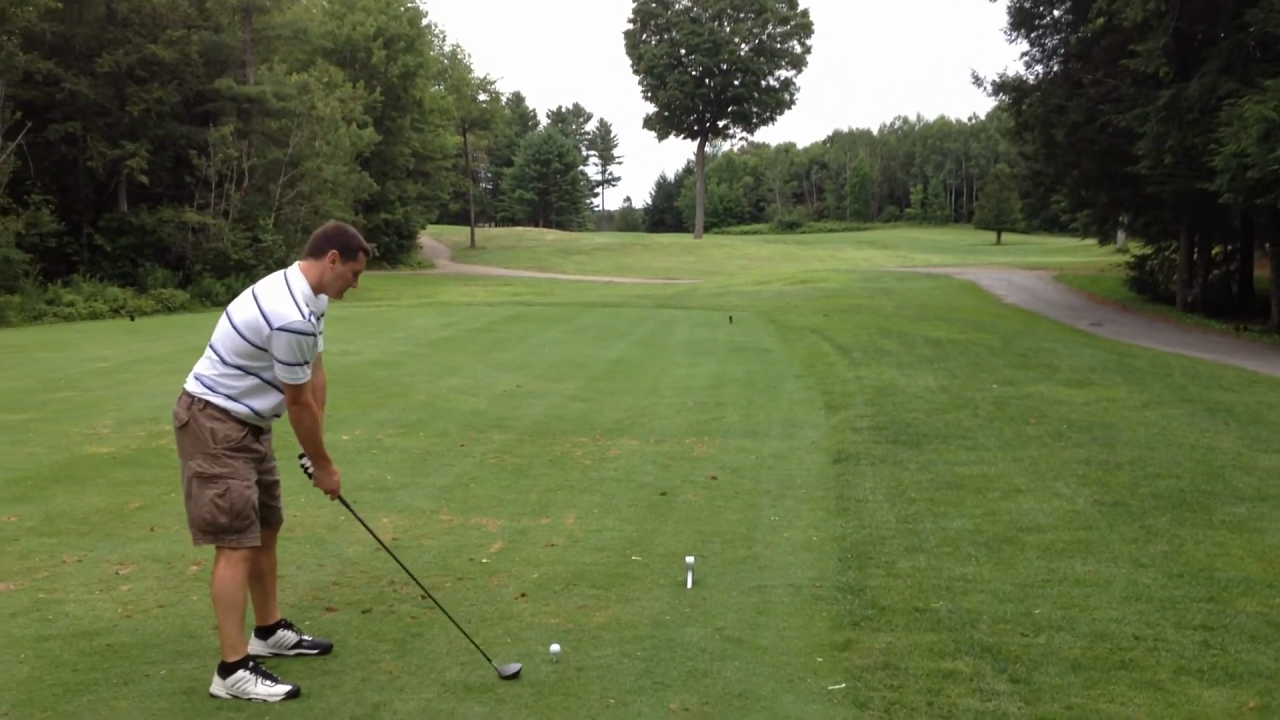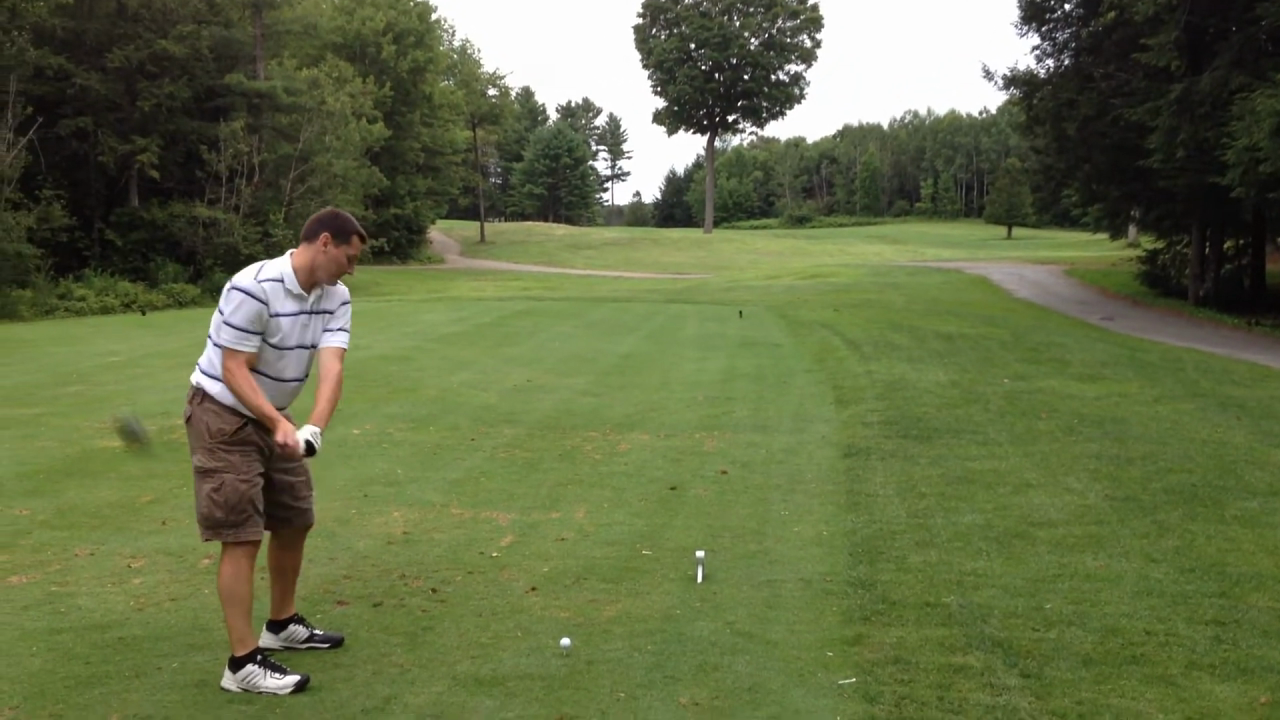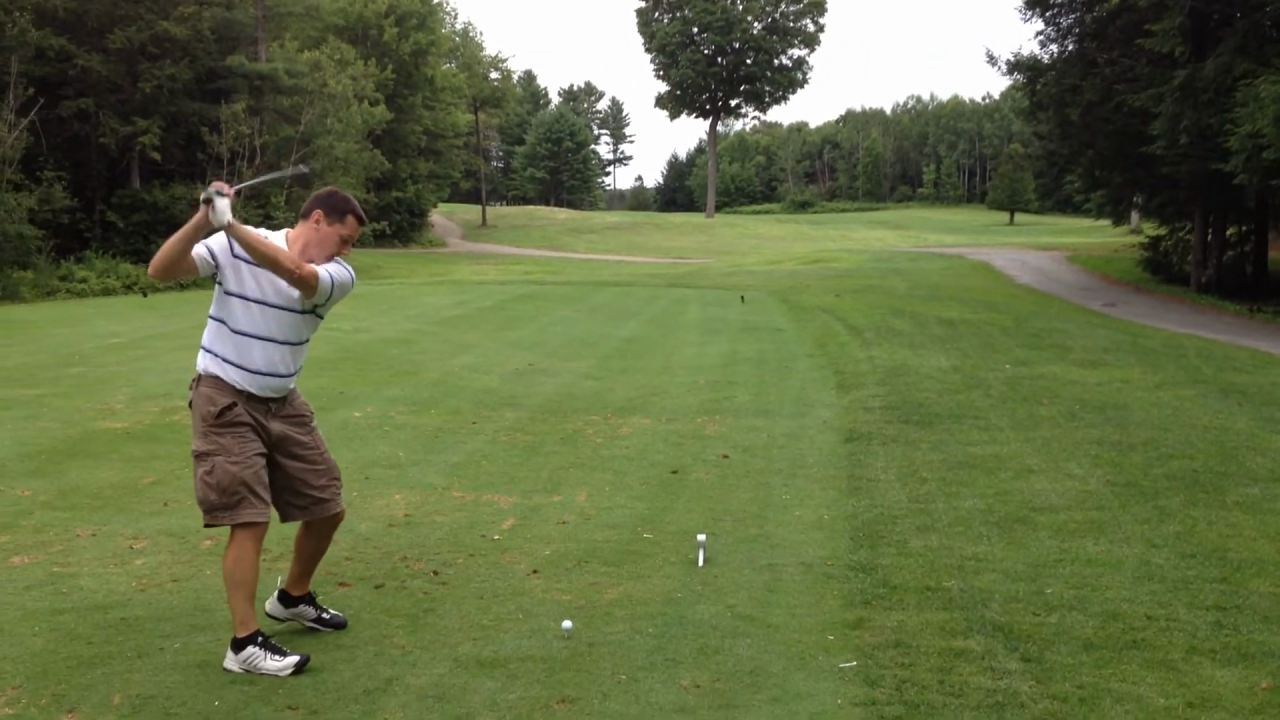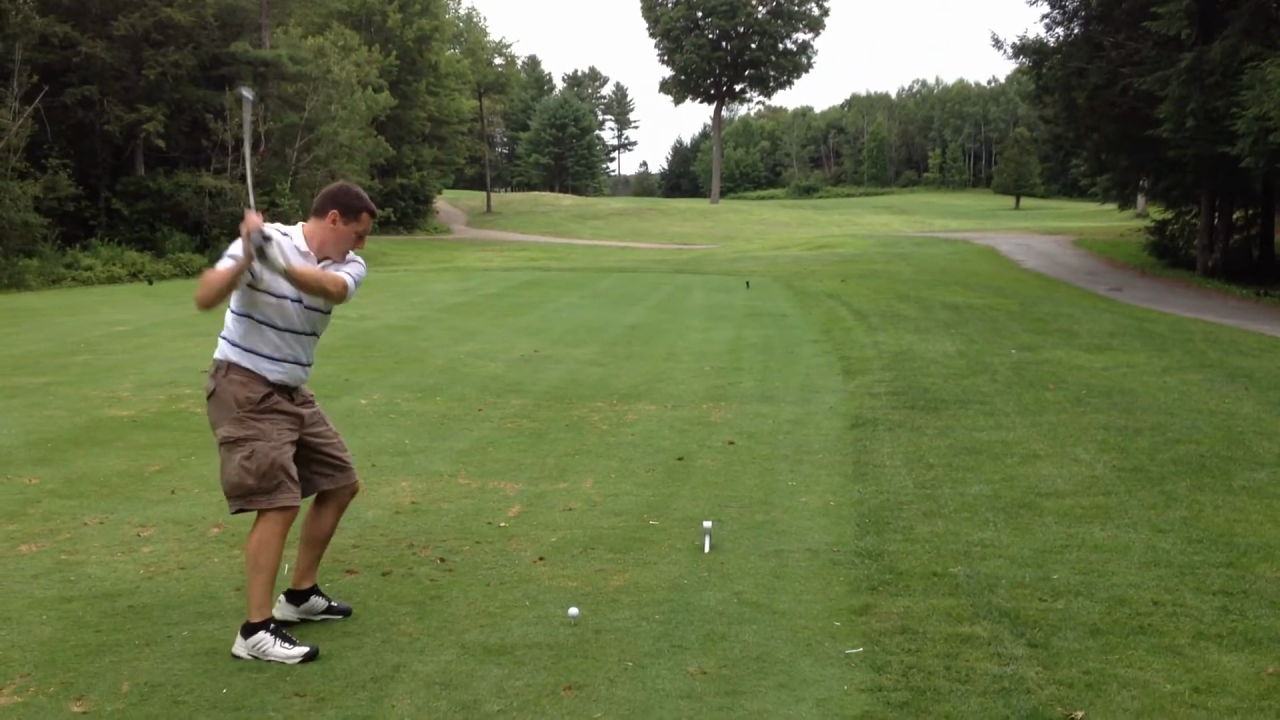
dt=0.3s
person 1, frame 1
left shoulder: (303, 292)
right shoulder: (291, 317)
left elbow: (315, 376)
right elbow: (298, 403)
left wrist: (316, 451)
right wrist: (324, 465)
left hip: (243, 422)
right hip: (214, 422)
left knee: (264, 529)
right knee: (237, 542)
left ankle: (270, 631)
right ankle: (233, 668)
person 1, frame 2
left shoulder: (336, 298)
right shoulder: (254, 287)
left elbow: (331, 364)
right elbow: (233, 371)
left wrist: (314, 427)
right wrist: (279, 423)
left hip: (272, 422)
right hip: (222, 417)
left knee: (294, 523)
right knee: (242, 538)
left ankle: (283, 625)
right ankle: (243, 663)
person 1, frame 3
left shoulder: (337, 276)
right shoulder: (229, 245)
left elbow: (288, 271)
right elbow: (160, 271)
left wrist: (230, 222)
right wrist: (202, 219)
left hip: (283, 404)
right hip: (225, 400)
left knee: (327, 510)
right knee: (249, 521)
left ankle: (294, 598)
right ankle: (244, 643)
person 1, frame 4
left shoulder: (351, 267)
right shoulder: (263, 248)
left elbow: (329, 292)
right elbow: (205, 297)
left wrist: (282, 259)
right wrist: (248, 252)
left hip: (290, 390)
right hip: (245, 386)
left knee: (340, 485)
right knee: (276, 504)
left ankle: (299, 593)
right ankle: (255, 630)
